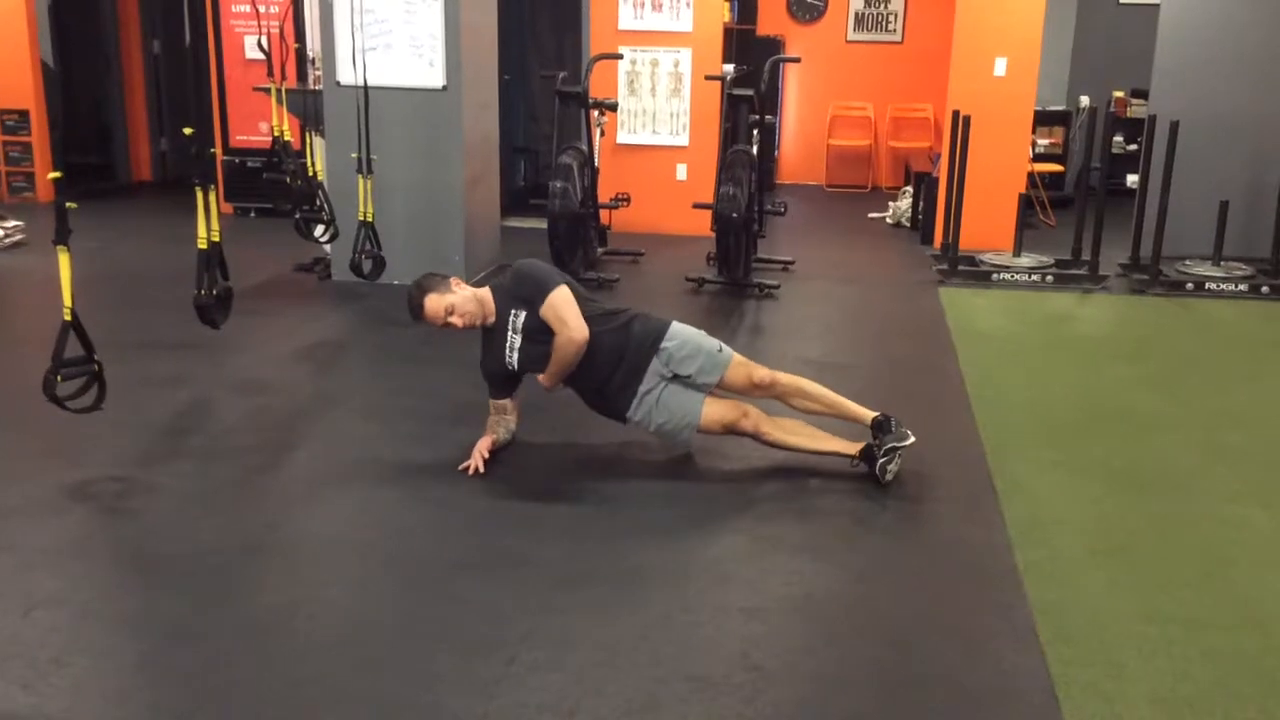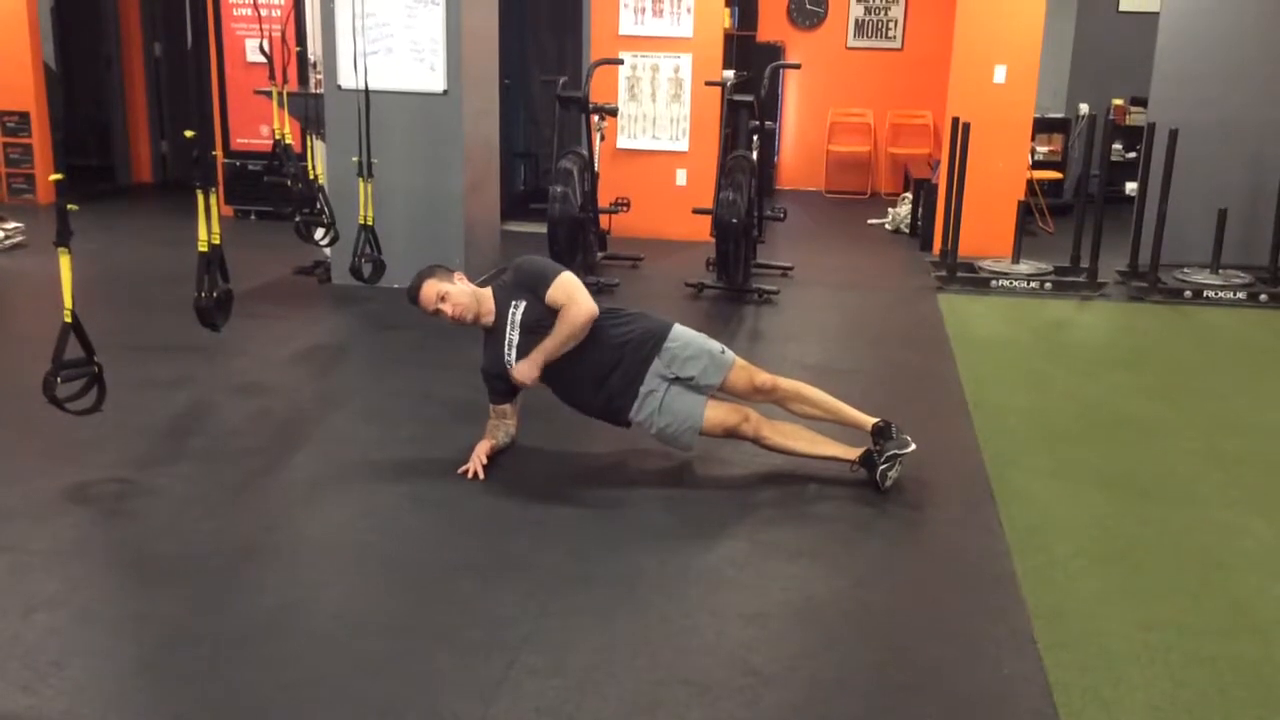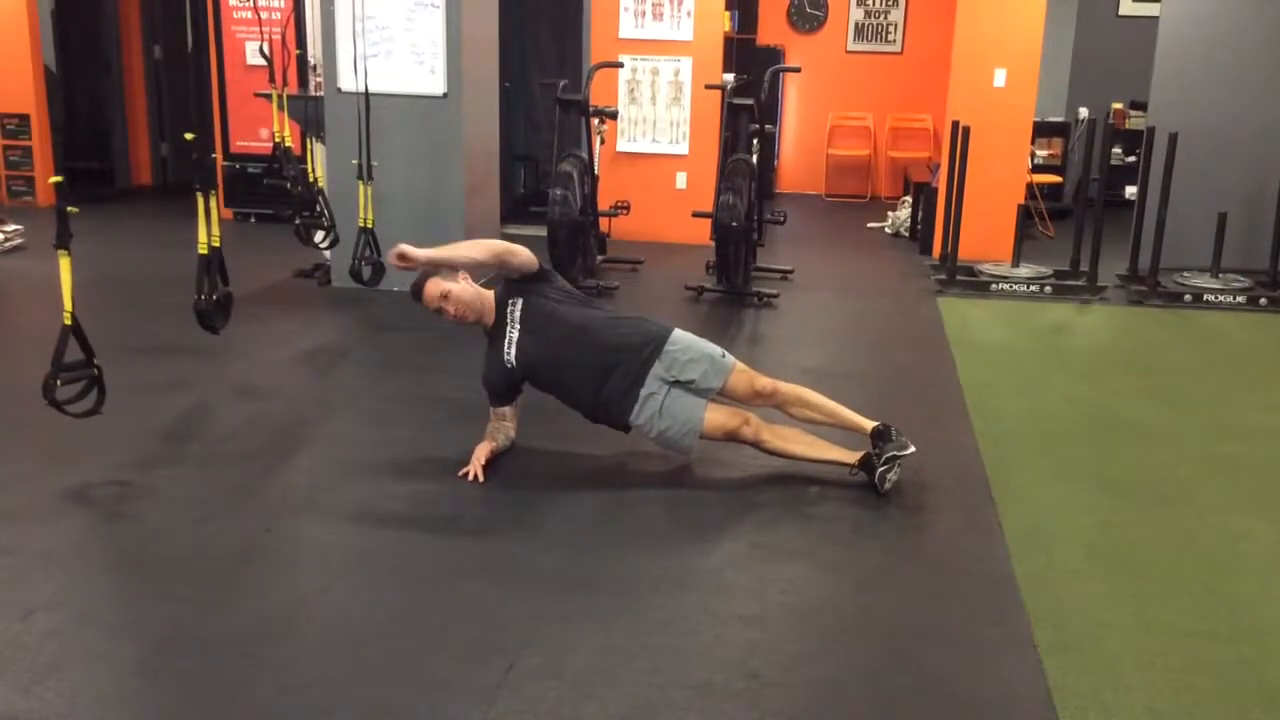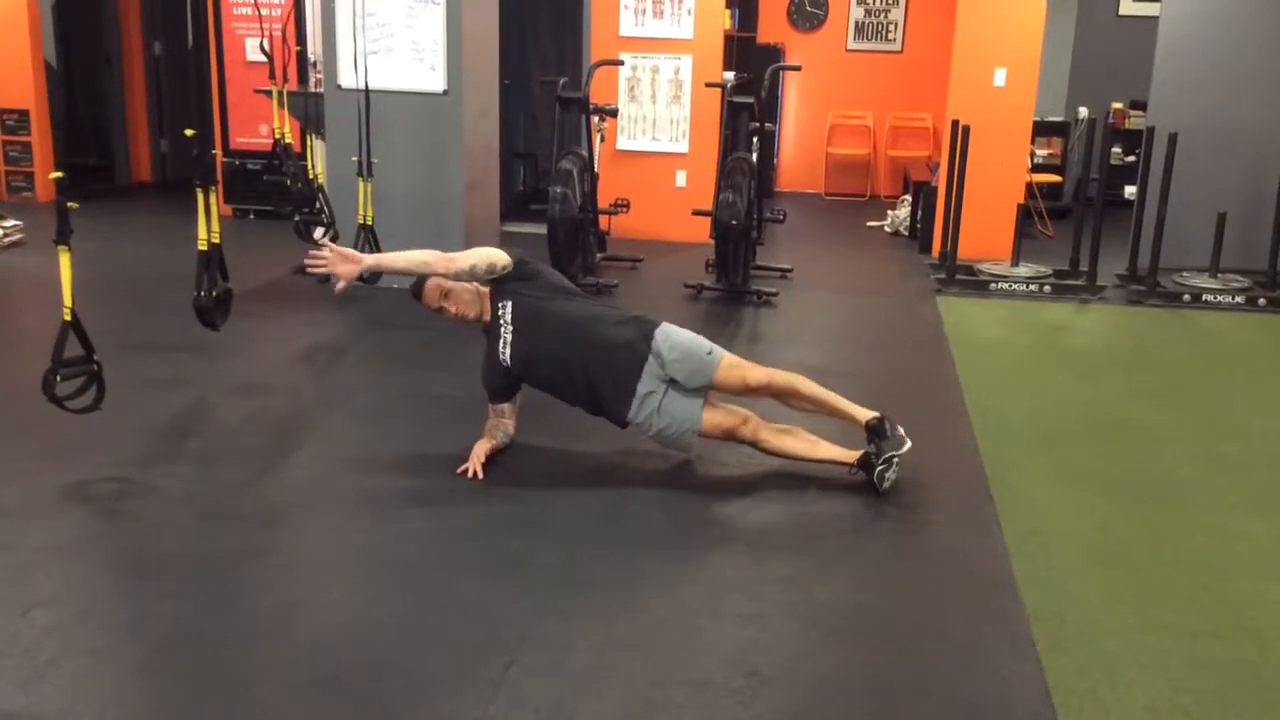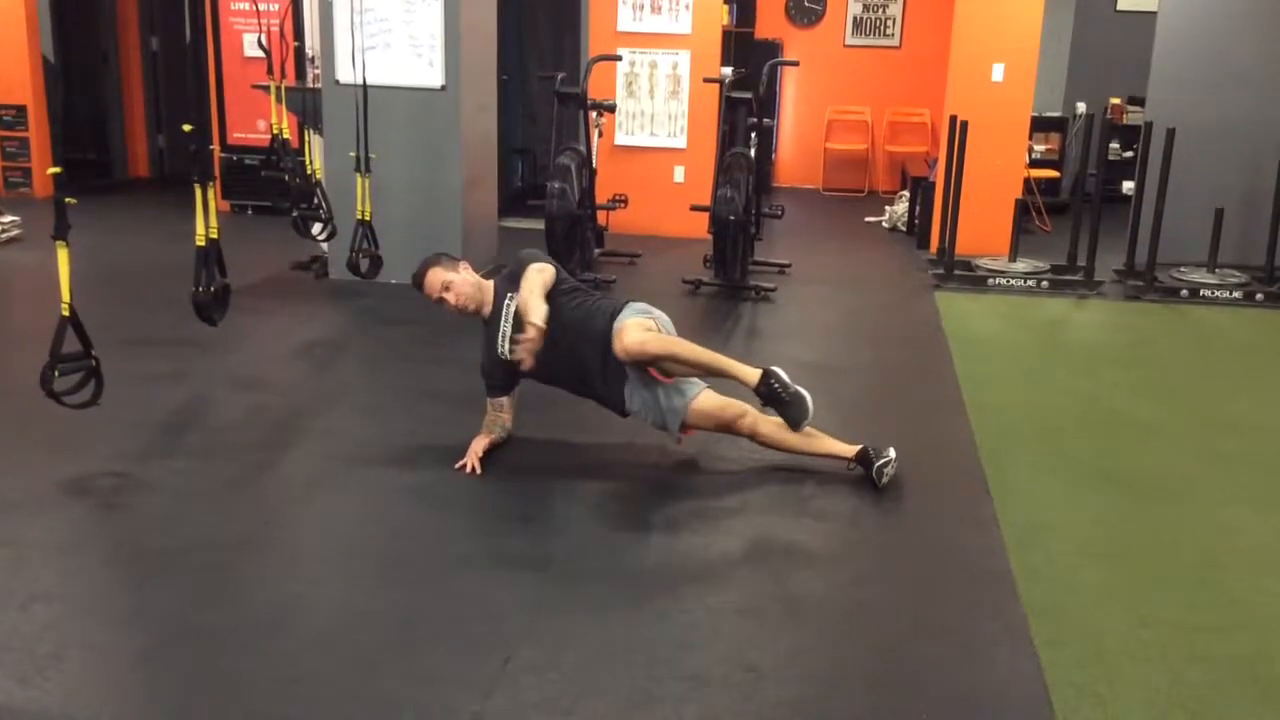
dt=1s
person 1, frame 1
left shoulder: (523, 278)
right shoulder: (494, 357)
left elbow: (576, 335)
right elbow: (504, 415)
left wrist: (550, 378)
right wrist: (489, 440)
left hip: (654, 344)
right hip: (636, 397)
left knee: (761, 381)
right knee: (743, 420)
left ankle: (876, 421)
right ankle: (863, 452)
person 1, frame 2
left shoulder: (523, 274)
right shoulder: (494, 360)
left elbow: (584, 309)
right elbow: (505, 419)
left wrist: (536, 363)
right wrist: (486, 444)
left hip: (654, 346)
right hip: (638, 397)
left knee: (763, 385)
right knee: (745, 423)
left ankle: (877, 429)
right ankle: (864, 457)
person 1, frame 3
left shoulder: (521, 285)
right shoulder: (498, 363)
left elbow: (501, 251)
right elbow: (503, 426)
left wrist: (425, 256)
right wrist: (485, 447)
left hip: (655, 349)
right hip: (639, 402)
left knee: (763, 391)
right knee: (746, 428)
left ankle: (877, 432)
right ankle: (863, 463)
person 1, frame 4
left shoulder: (512, 277)
right shoulder: (498, 360)
left elbow: (444, 262)
right elbow: (503, 421)
left wrist: (367, 261)
right wrist: (486, 443)
left hip: (650, 345)
right hip: (638, 400)
left knee: (755, 381)
right knee: (743, 427)
left ankle: (870, 422)
right ankle: (862, 460)
person 1, frame 5
left shoulder: (522, 268)
right shoulder: (493, 356)
left elbow: (536, 287)
right elbow: (501, 416)
left wrist: (534, 325)
right wrist: (483, 439)
right hip: (632, 391)
left knee: (630, 344)
right knee: (740, 420)
left ankle: (762, 378)
right ankle: (859, 456)
